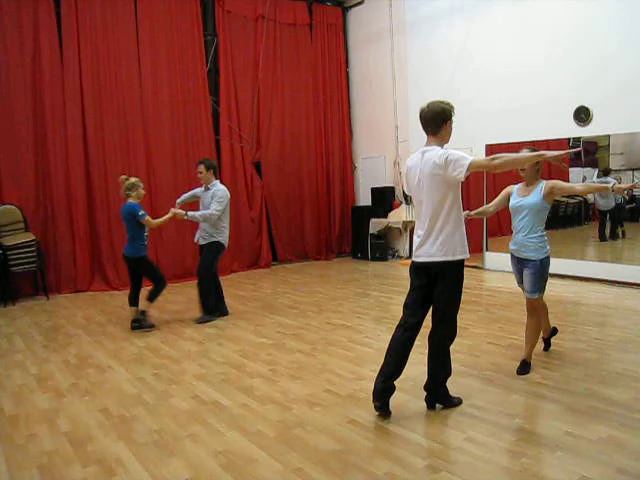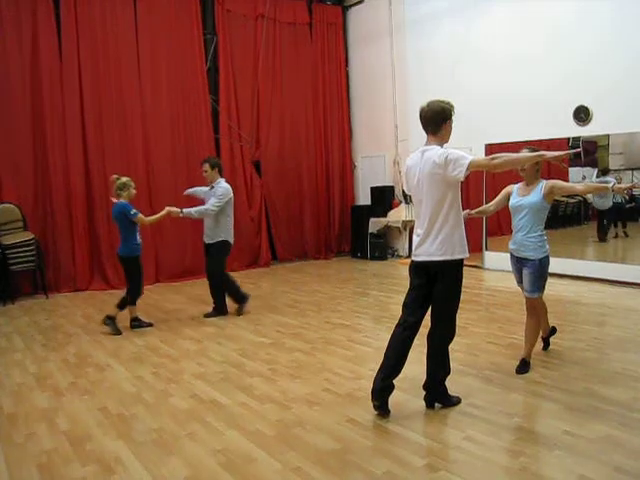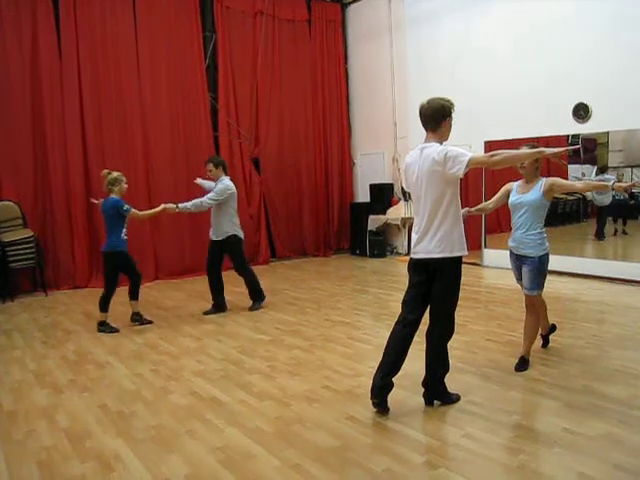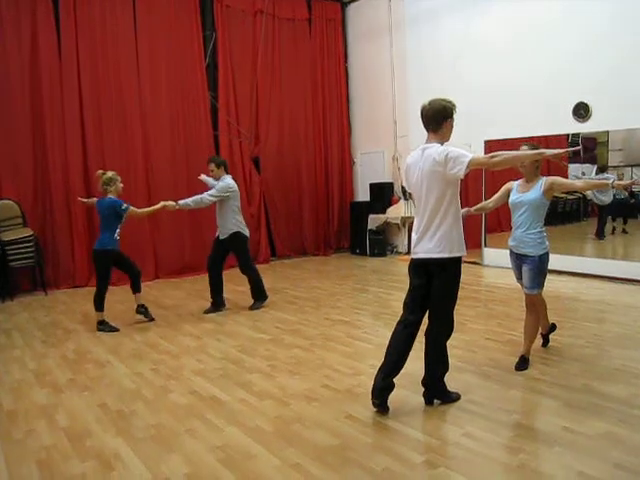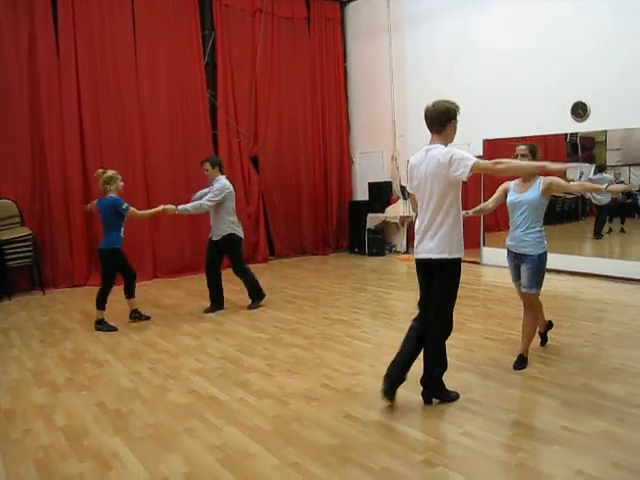
dt=0.2s
person 1, frame 1
left shoulder: (411, 163)
right shoulder: (445, 159)
right elbow: (493, 163)
left wrist: (458, 214)
right wrist: (540, 155)
left hip: (421, 256)
right hip: (447, 256)
left knee: (409, 323)
right knee: (443, 327)
left ankle: (382, 390)
right ankle: (436, 393)
person 1, frame 2
left shoulder: (411, 162)
right shoulder: (445, 158)
right elbow: (493, 163)
left wrist: (456, 213)
right wrist: (540, 155)
left hip: (420, 255)
right hip: (446, 256)
left knee: (408, 322)
right knee: (441, 327)
left ankle: (381, 388)
right ankle: (435, 392)
person 1, frame 3
left shoulder: (410, 159)
right shoulder: (445, 155)
right elbow: (492, 160)
left wrist: (457, 212)
right wrist: (539, 152)
left hip: (419, 252)
right hip: (444, 253)
left knee: (408, 320)
right knee: (440, 324)
left ankle: (380, 386)
right ankle: (434, 389)
person 1, frame 4
left shoulder: (411, 159)
right shoulder: (446, 156)
right elbow: (492, 161)
right wrist: (541, 153)
left hip: (419, 252)
right hip: (444, 253)
left knee: (409, 320)
right knee: (439, 323)
left ankle: (382, 387)
right ankle: (433, 388)
person 1, frame 5
left shoulder: (414, 161)
right shoulder: (448, 158)
right elbow: (494, 167)
right wrist: (547, 166)
left hip: (422, 251)
right hip: (442, 255)
left knee: (426, 317)
right knee: (437, 322)
left ankle: (395, 375)
right ankle: (432, 386)
person 2, frame 1
left shoulder: (548, 187)
right shoulder: (512, 190)
left elbow: (580, 188)
right elbow: (490, 208)
left wrist: (612, 186)
right wrist: (471, 213)
left hip: (536, 255)
right hip: (516, 253)
left knee: (532, 305)
right knee: (533, 300)
left ankle: (526, 357)
right ankle: (548, 330)
person 2, frame 2
left shoulder: (548, 186)
right shoulder: (511, 189)
left elbow: (580, 188)
right elbow: (491, 207)
left wrist: (612, 187)
right wrist: (472, 212)
left hip: (535, 255)
right hip: (515, 253)
left knee: (532, 304)
right knee: (533, 299)
left ankle: (526, 356)
right ankle: (547, 329)
person 2, frame 3
left shoulder: (547, 184)
right shoulder: (511, 187)
left elbow: (579, 186)
right elbow: (490, 205)
left wrist: (612, 185)
right wrist: (471, 210)
left hip: (535, 252)
right hip: (515, 250)
left knee: (531, 302)
right knee: (533, 297)
left ankle: (525, 354)
right ankle: (546, 327)
person 2, frame 4
left shoulder: (547, 183)
right shoulder: (511, 186)
left elbow: (579, 184)
right elbow: (490, 204)
left wrist: (612, 183)
right wrist: (471, 210)
left hip: (535, 251)
right hip: (515, 249)
left knee: (531, 301)
right knee: (532, 296)
left ankle: (525, 353)
right ankle: (546, 327)
person 2, frame 5
left shoulder: (546, 183)
right shoulder: (508, 186)
left elbow: (575, 186)
right elbow: (489, 205)
left wrist: (605, 187)
right wrist: (470, 212)
left hip: (534, 251)
right hip: (513, 248)
left knee: (531, 300)
right knee: (525, 297)
left ankle: (523, 353)
right ankle: (543, 325)
person 3, frame 1
left shoulder: (127, 207)
right shoulder: (133, 207)
right elbow: (152, 224)
right wrist: (170, 215)
left hip: (130, 253)
right hip: (137, 255)
left knee: (136, 286)
right knee: (160, 281)
left ankle: (136, 320)
right ankle: (143, 312)
person 3, frame 2
left shoulder: (118, 206)
right shoulder: (124, 207)
right elbow: (145, 221)
right wrist: (164, 212)
left hip: (128, 253)
right hip: (130, 254)
left knee: (135, 286)
right knee: (135, 289)
left ankle: (134, 319)
right ankle: (110, 317)
person 3, frame 3
left shoulder: (107, 202)
right shoulder: (116, 203)
left elbow: (102, 203)
right elbow: (140, 215)
left wrist: (100, 203)
right wrist: (160, 208)
left hip: (119, 250)
right hip: (113, 251)
left knee: (135, 277)
right knee: (111, 286)
left ankle: (135, 314)
right ankle: (102, 323)
person 3, frame 4
left shoulder: (102, 202)
right shoulder: (114, 203)
left elbow: (94, 201)
right elbow: (138, 212)
left wrist: (88, 201)
right wrist: (159, 206)
left hip: (111, 249)
right hip: (104, 250)
left knee: (134, 272)
right knee: (103, 284)
left ankle: (140, 306)
right ankle: (100, 322)
person 3, frame 5
left shoulder: (102, 201)
right shoulder: (115, 201)
left elbow: (94, 204)
right elbow: (138, 214)
left wrist: (92, 205)
right wrist: (159, 209)
left hip: (110, 247)
right hip: (111, 248)
left knee: (130, 275)
right knee: (107, 283)
left ankle: (134, 311)
right ankle: (100, 321)
person 4, frame 1
left shoulder: (221, 191)
right shoulder: (203, 189)
left elbow: (212, 215)
right elbow: (193, 193)
left wrist: (187, 215)
right wrist: (179, 202)
left hip: (216, 240)
right hip: (204, 239)
left knee: (203, 272)
right knee: (210, 274)
left ankle: (209, 311)
right ankle: (220, 308)
person 4, frame 2
left shoulder: (224, 189)
right shoulder: (211, 189)
left elbow: (209, 210)
right elbow: (202, 192)
left wrist: (182, 212)
right wrist: (189, 192)
left hip: (222, 239)
right hip: (210, 239)
left knee: (217, 272)
right knee: (211, 273)
left ankle: (241, 299)
right ankle: (220, 307)
person 4, frame 3
left shoulder: (226, 186)
right shoulder: (219, 185)
left elbow: (204, 203)
left wrist: (178, 207)
right wrist: (201, 182)
left hip: (231, 236)
right hip: (217, 236)
left knee: (242, 268)
right knee: (212, 269)
left ankle: (258, 298)
right ankle: (219, 304)
person 4, frame 4
left shoulder: (227, 185)
right shoulder: (222, 183)
left elbow: (204, 200)
left wrist: (178, 204)
right wrist: (205, 178)
left hip: (236, 233)
right hip: (223, 234)
left knee: (246, 266)
right knee: (213, 266)
left ankle: (260, 297)
right ankle: (217, 303)
person 4, frame 5
left shoulder: (223, 185)
right shoulder: (215, 185)
left elbow: (203, 205)
right elbow: (204, 195)
left wrist: (178, 209)
right wrist: (197, 195)
left hip: (230, 234)
right hip: (217, 234)
left knee: (239, 267)
right knee: (211, 268)
left ankle: (257, 296)
right ankle: (217, 302)
